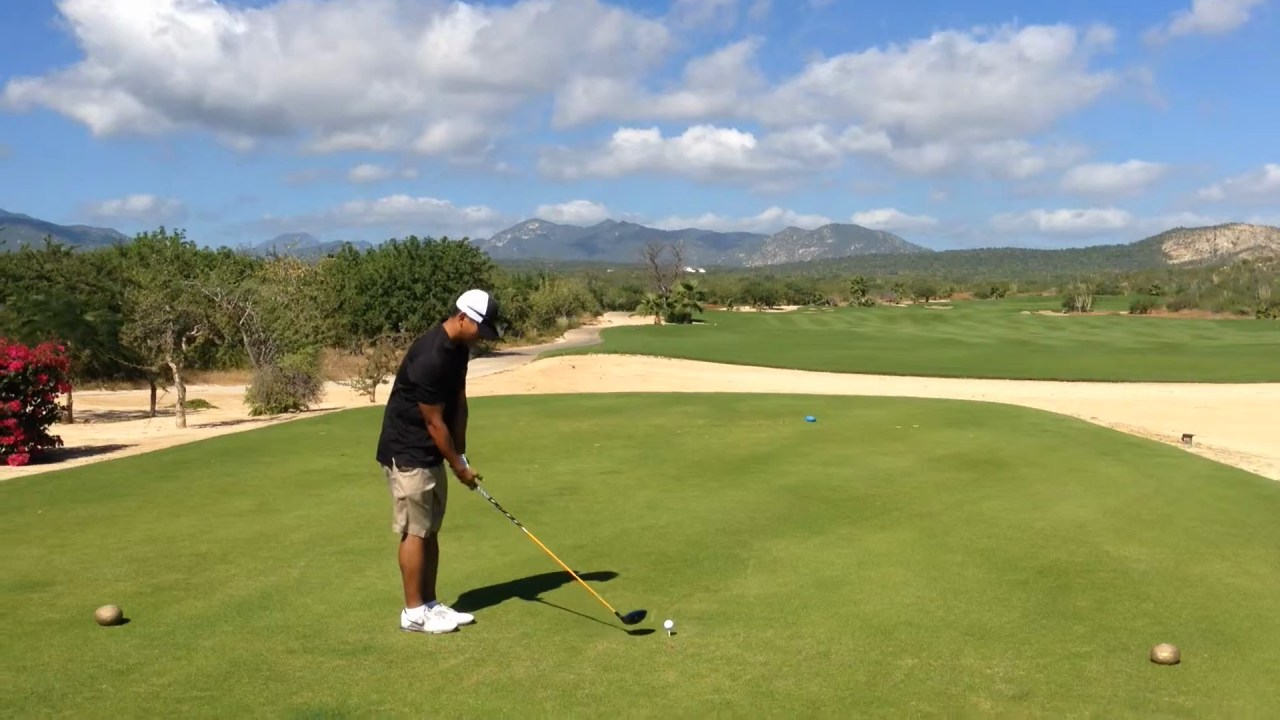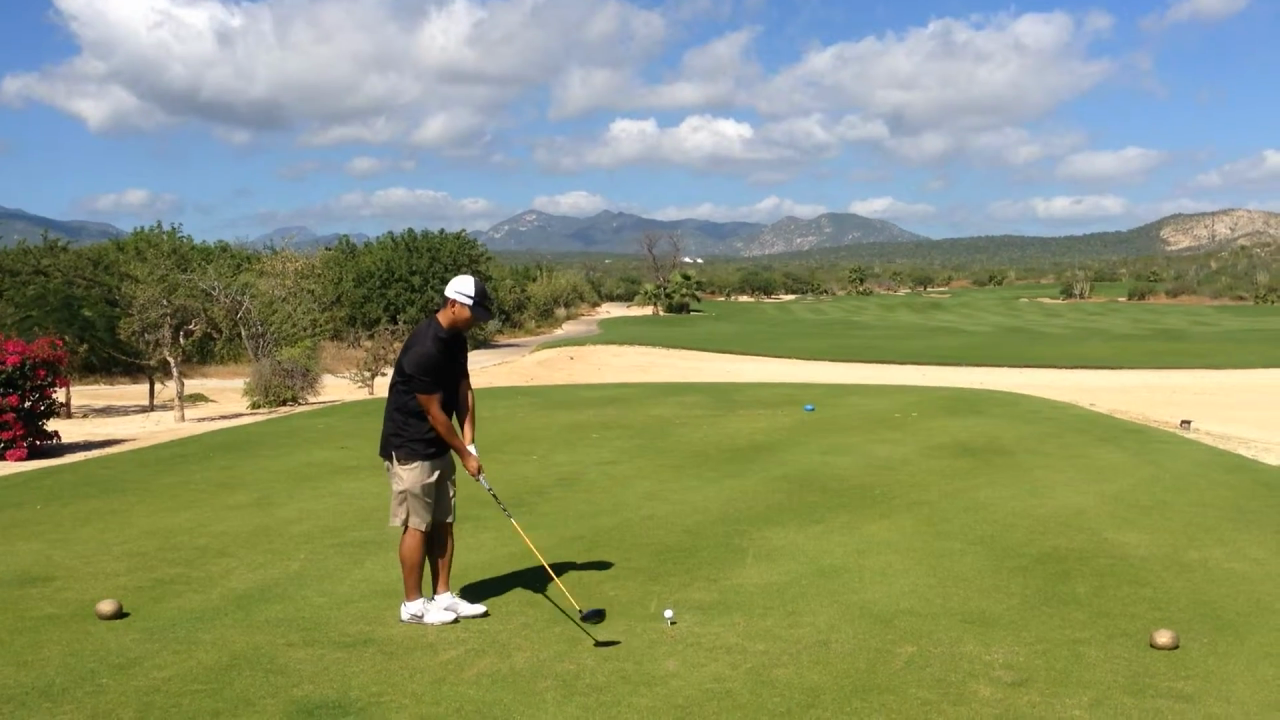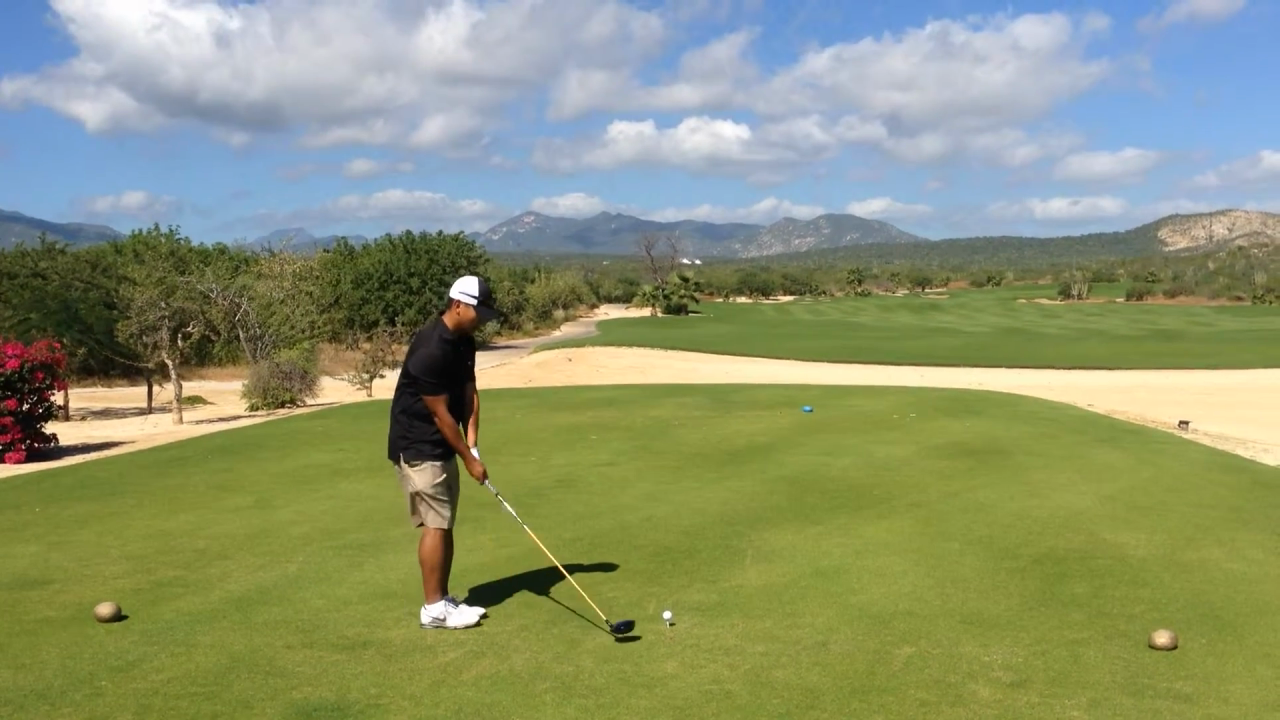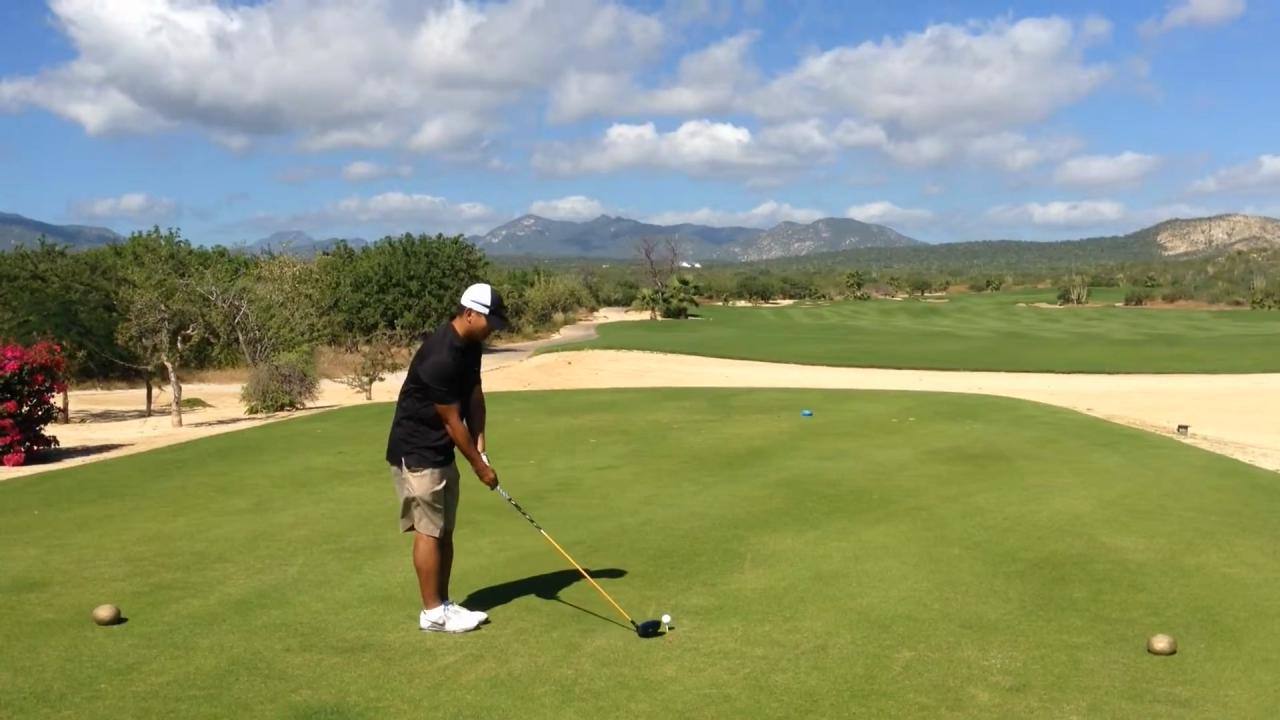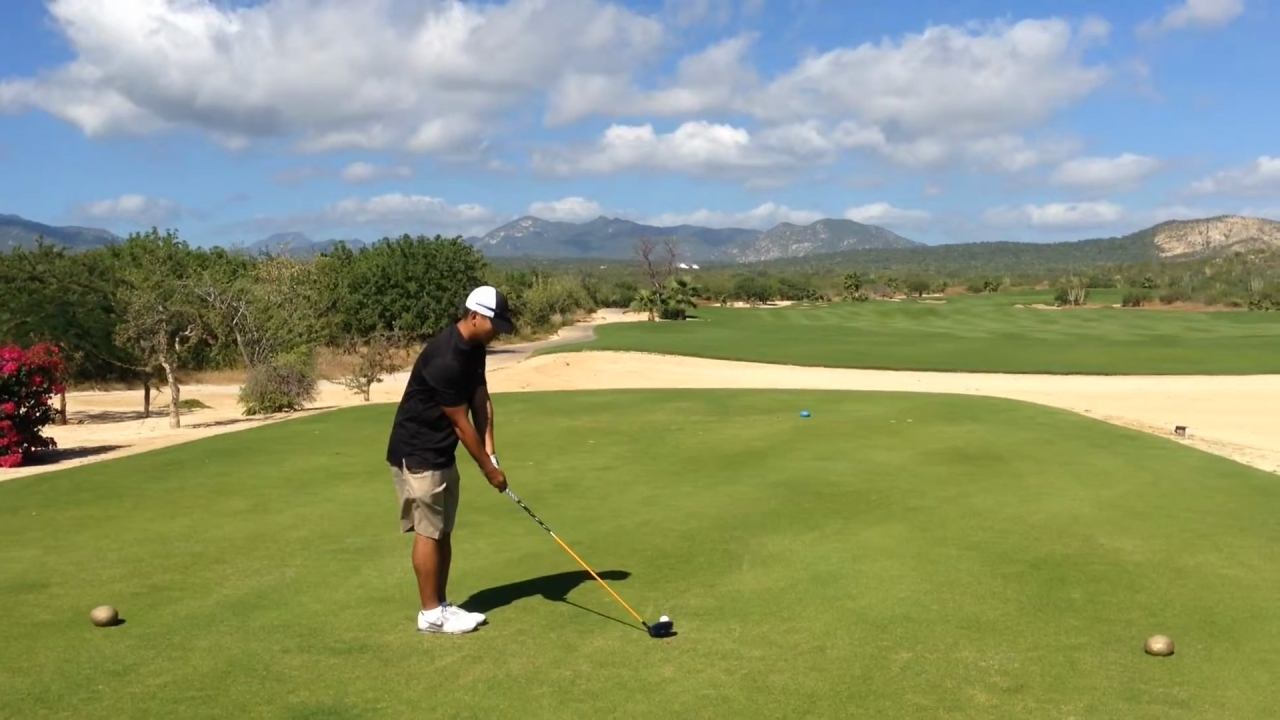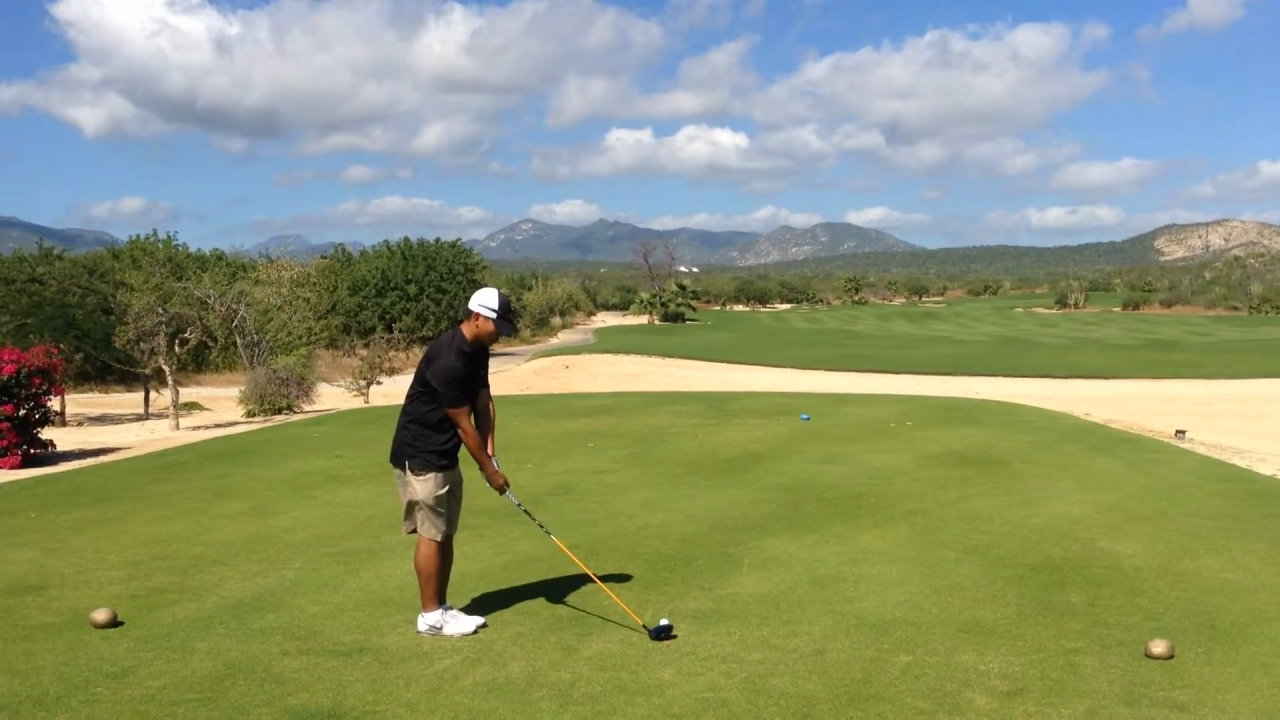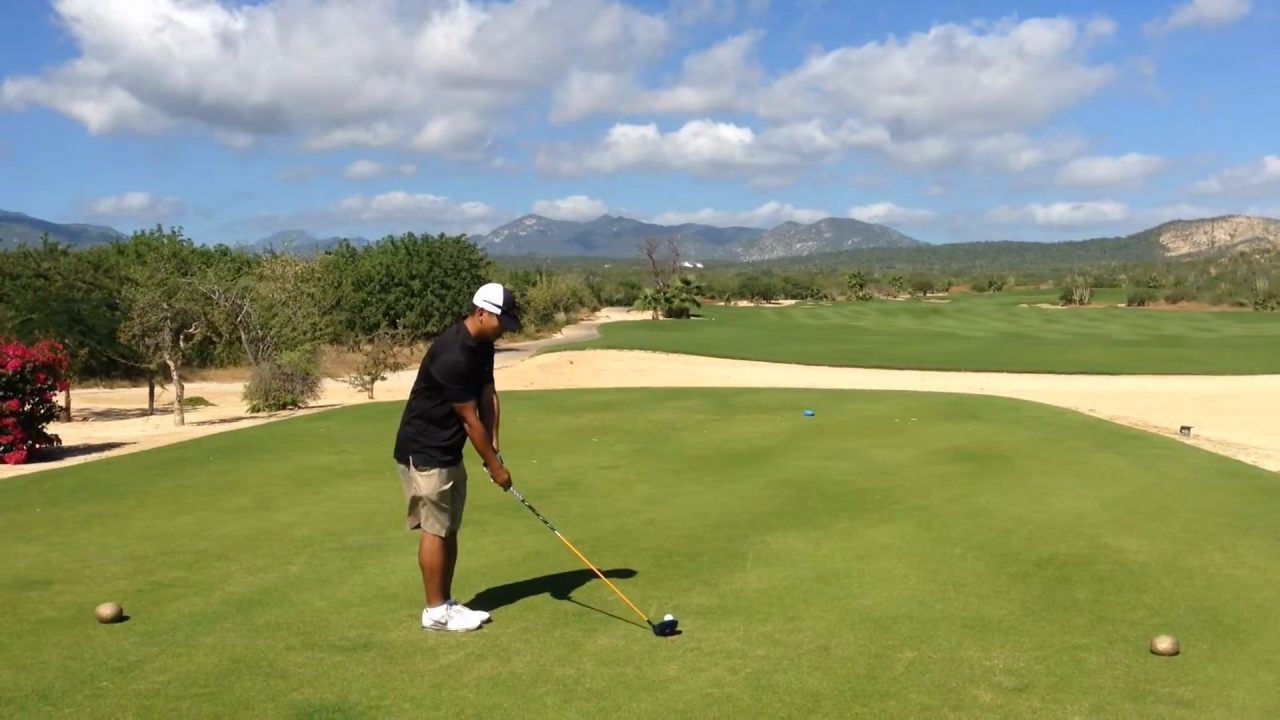
dt=0.5s
person 1, frame 1
left shoulder: (459, 348)
right shoulder: (430, 357)
left elbow: (459, 404)
right elbow: (434, 422)
left wrist: (461, 456)
right wrist: (459, 466)
left hip: (430, 453)
right hip: (407, 453)
left knee: (430, 531)
right knee: (415, 531)
left ankle: (430, 603)
right ankle: (414, 612)
person 1, frame 2
left shoulder: (456, 339)
right shoulder: (424, 348)
left elbow: (463, 391)
right elbow: (434, 412)
left wrist: (470, 443)
right wrist: (464, 455)
left hip: (438, 446)
right hip: (409, 447)
left knee: (443, 523)
right knee: (417, 525)
left ankle: (443, 595)
right ankle: (413, 605)
person 1, frame 3
left shoulder: (464, 342)
right shoulder: (430, 349)
left elbow: (469, 395)
right elbow: (439, 414)
left wrist: (473, 448)
right wrist: (469, 459)
left hip: (442, 448)
right hip: (417, 448)
left knee: (446, 524)
right knee: (435, 525)
left ankle: (444, 598)
right ankle: (433, 608)
person 1, frame 4
left shoulder: (470, 346)
right shoulder: (440, 357)
left elbow: (475, 399)
right elbow: (452, 421)
left wrist: (482, 450)
right wrist: (479, 467)
left hip: (441, 452)
right hip: (417, 453)
left knee: (444, 531)
right knee: (429, 531)
left ankle: (443, 602)
right ankle: (432, 612)
person 1, frame 5
left shoulder: (474, 348)
right shoulder: (445, 359)
left elbow: (480, 400)
right elbow: (460, 422)
left wrist: (491, 452)
right wrist: (488, 468)
left hip: (441, 453)
right hip: (416, 454)
left knee: (443, 531)
right knee: (428, 532)
left ankle: (442, 604)
right ankle: (430, 613)
person 1, frame 6
left shoulder: (477, 350)
right shoulder: (447, 360)
left elbow: (483, 403)
right elbow: (463, 424)
left wrist: (490, 455)
right wrist: (489, 472)
left hip: (444, 455)
right hip: (420, 456)
left knee: (446, 534)
right knee: (430, 534)
left ankle: (441, 607)
right ankle: (430, 616)
person 1, frame 7
left shoulder: (483, 345)
right shoulder: (452, 355)
left elbow: (488, 397)
right elbow: (470, 419)
left wrist: (495, 451)
right wrist: (494, 465)
left hip: (449, 451)
right hip: (424, 452)
left knee: (450, 530)
right knee: (434, 530)
left ankle: (446, 603)
right ankle: (435, 611)
